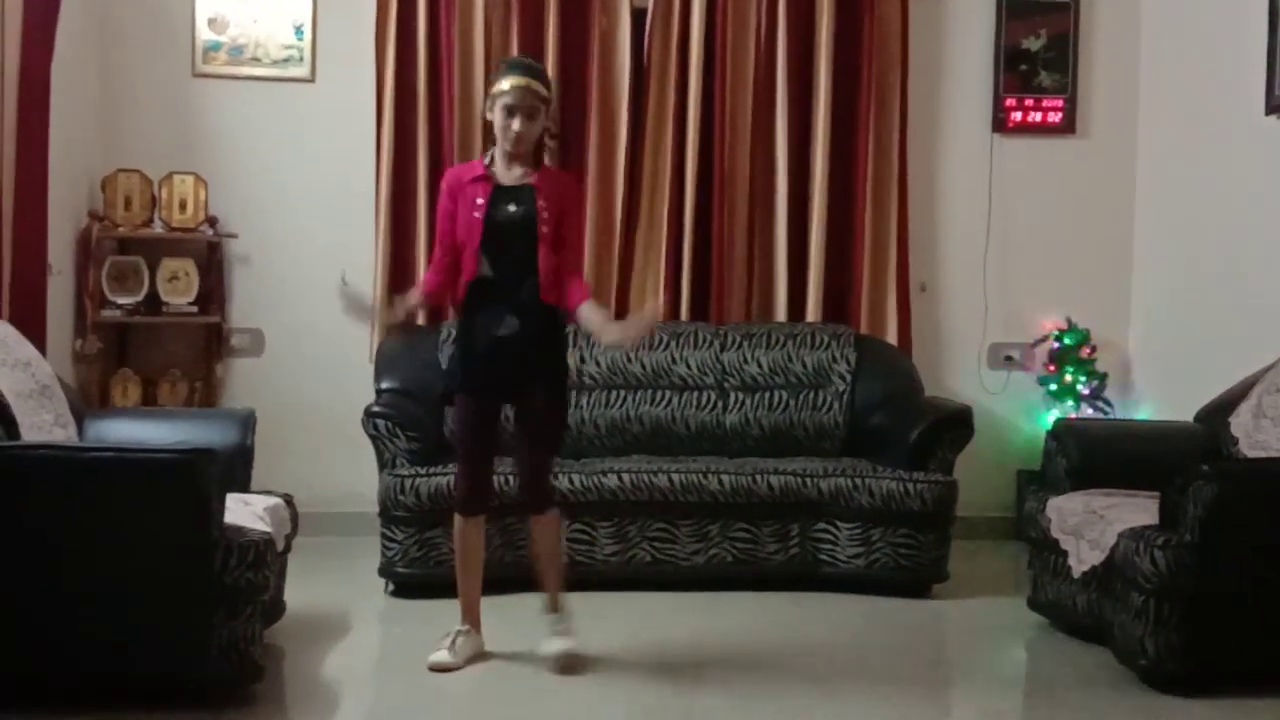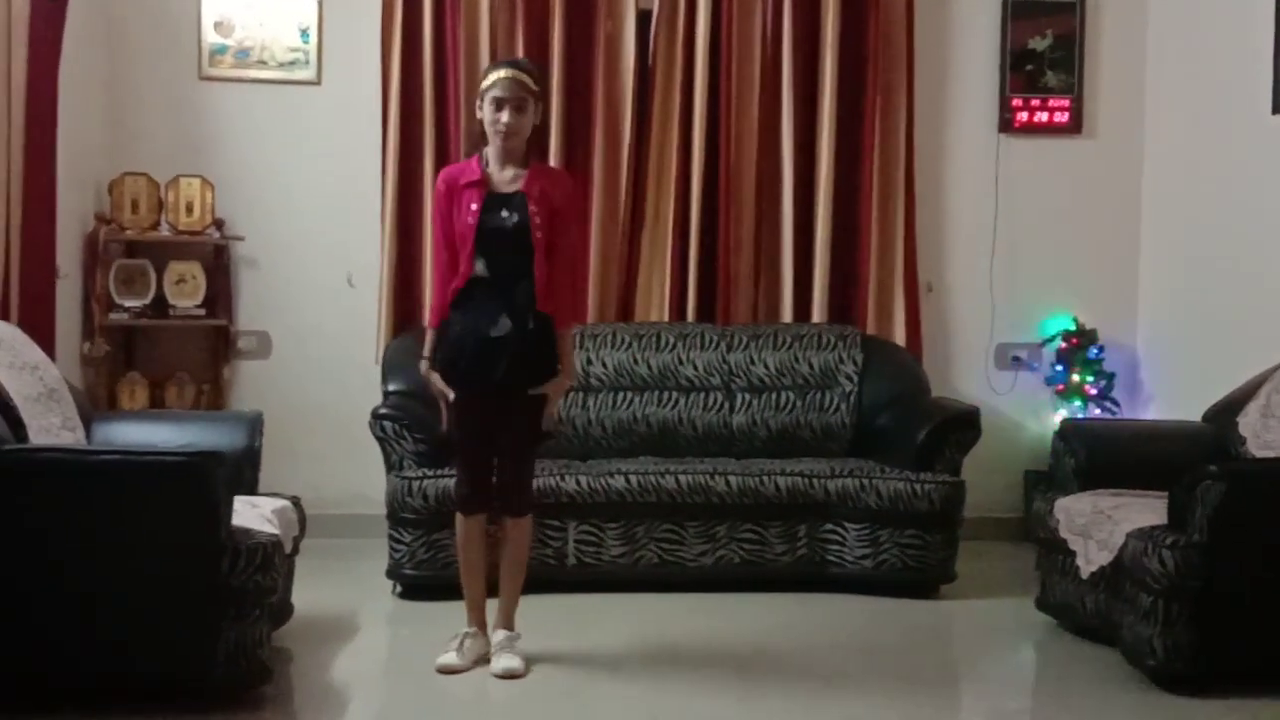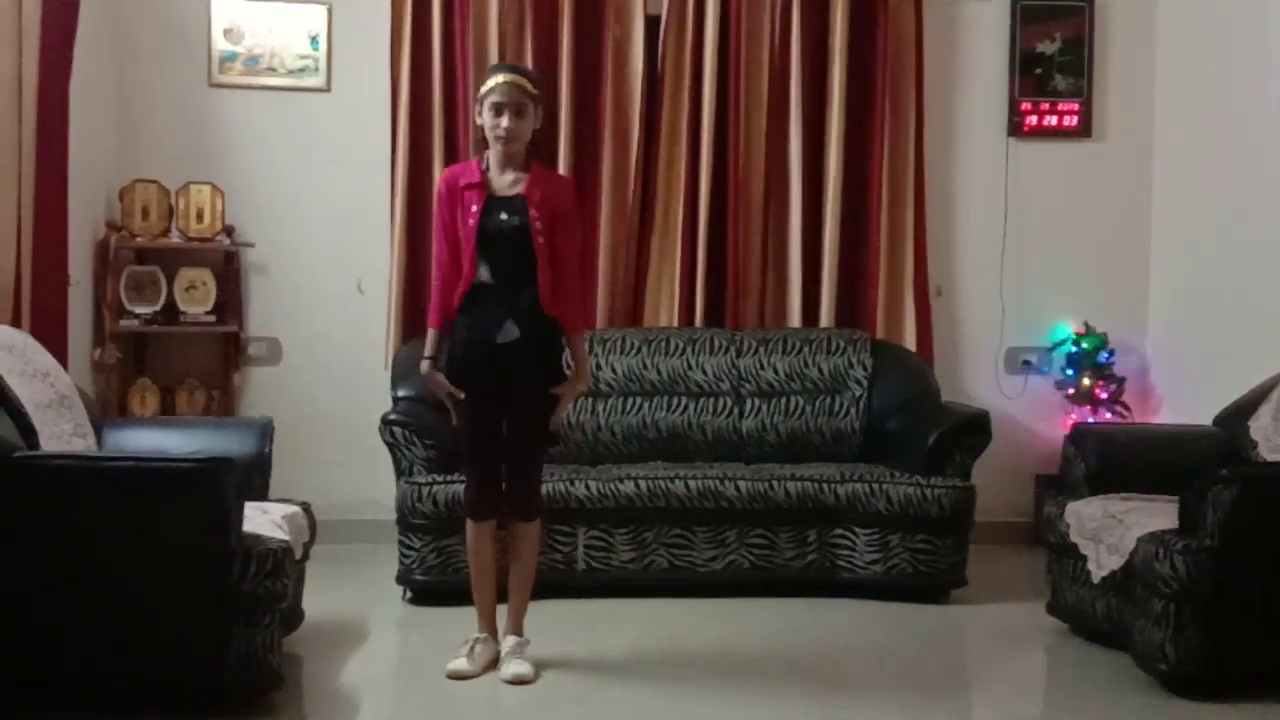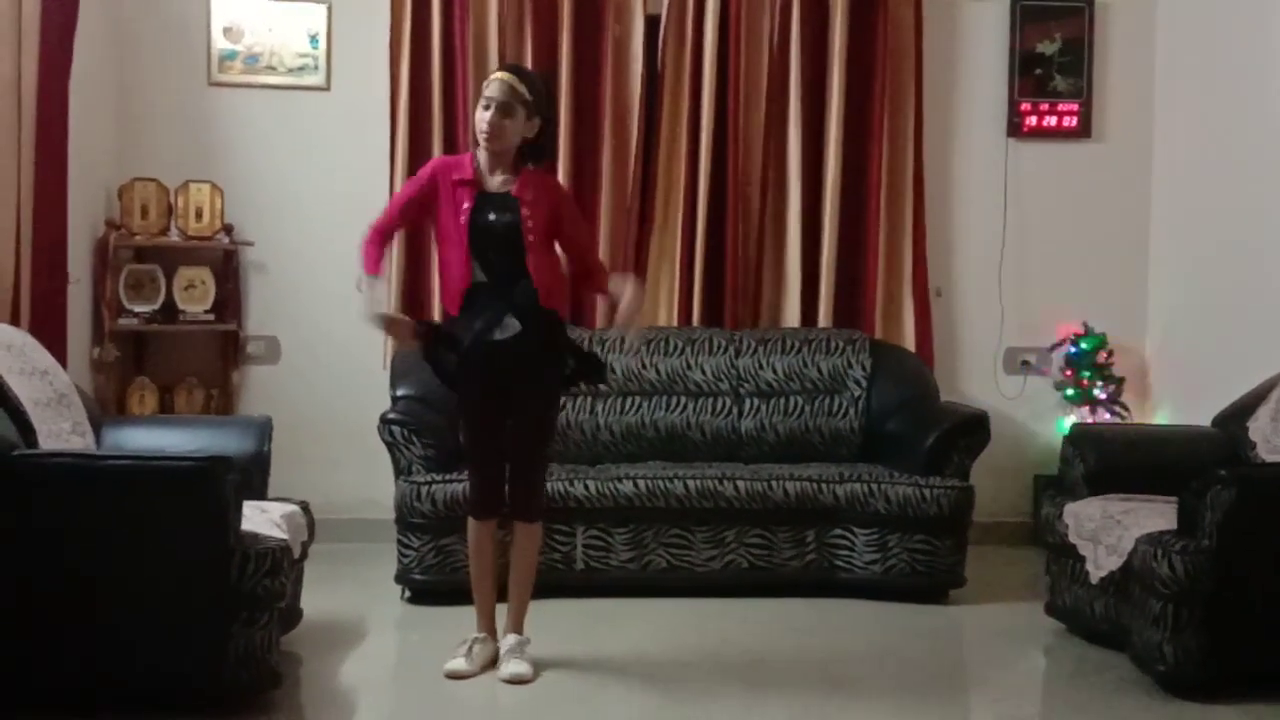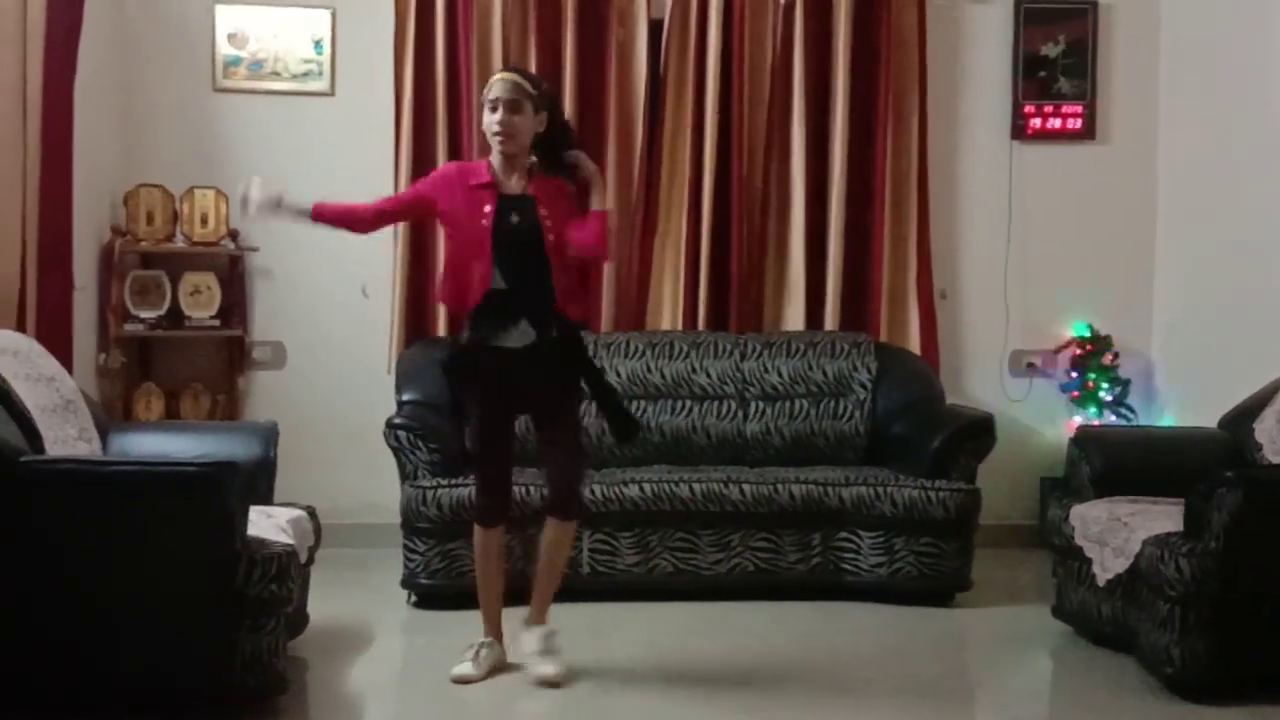
dt=0.2s
person 1, frame 1
left shoulder: (560, 187)
right shoulder: (458, 183)
left elbow: (570, 276)
right elbow: (443, 273)
left wrist: (605, 325)
right wrist: (397, 307)
left hip: (539, 343)
right hip: (476, 340)
left knee: (535, 481)
right knee: (469, 485)
left ankle: (555, 611)
right ankle: (468, 626)
person 1, frame 2
left shoulder: (555, 187)
right shoulder: (453, 182)
left elbow: (568, 282)
right elbow: (444, 273)
left wrist: (566, 365)
right wrist: (430, 354)
left hip: (527, 345)
right hip: (468, 342)
left knee: (515, 485)
right knee: (471, 485)
left ankle: (506, 630)
right ankle: (473, 629)
person 1, frame 3
left shoulder: (555, 190)
right shoulder: (455, 184)
left elbow: (573, 283)
right elbow: (442, 276)
left wrist: (575, 362)
right wrist: (433, 354)
left hip: (533, 349)
right hip: (473, 346)
left knee: (524, 490)
right knee: (480, 489)
left ankle: (515, 636)
right ankle: (485, 635)
person 1, frame 4
left shoulder: (544, 190)
right shoulder: (444, 175)
left elbow: (583, 261)
right elbow: (385, 232)
left wrist: (622, 286)
left hip: (537, 347)
right hip: (476, 349)
left knee: (526, 493)
right knee: (483, 491)
left ankle: (514, 634)
right ankle: (484, 633)
person 1, frame 5
left shoulder: (560, 188)
right shoulder: (454, 182)
left elbow: (592, 250)
right elbow: (370, 216)
left wrist: (596, 187)
right wrist: (289, 207)
left hip: (553, 351)
right hip: (488, 350)
left knee: (566, 488)
right knee: (491, 494)
left ankle: (536, 626)
right ankle: (489, 639)
